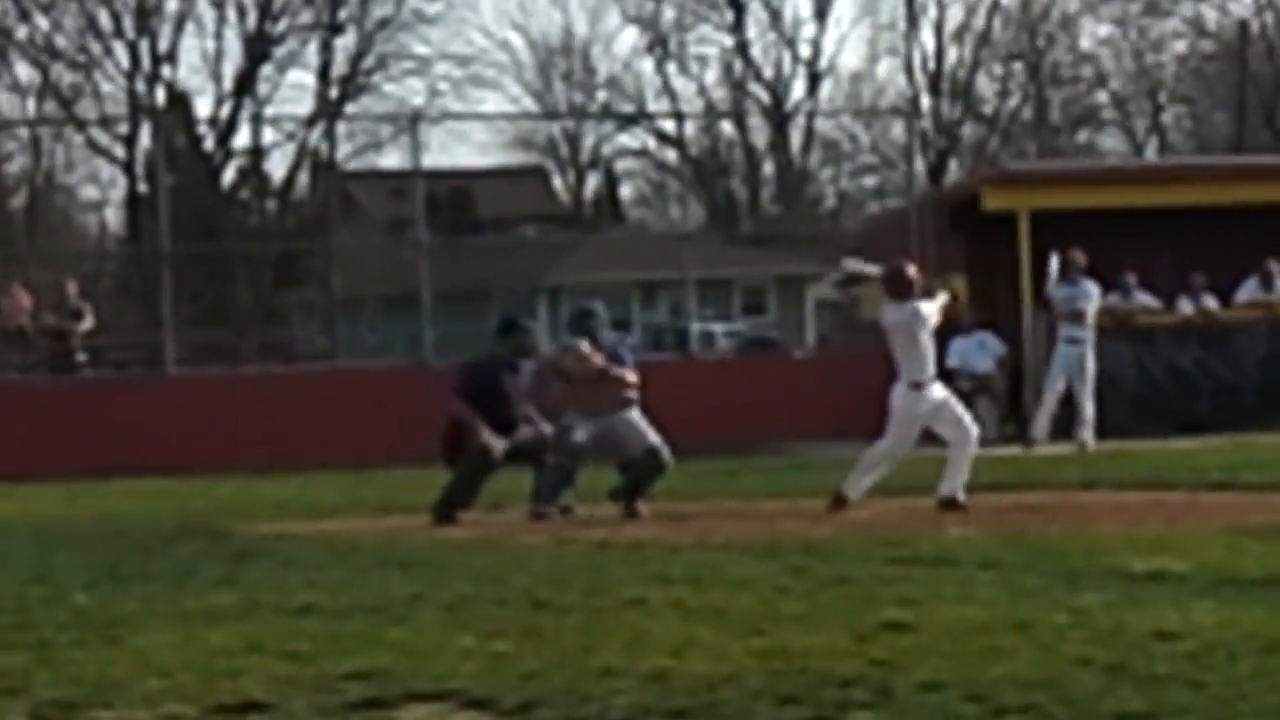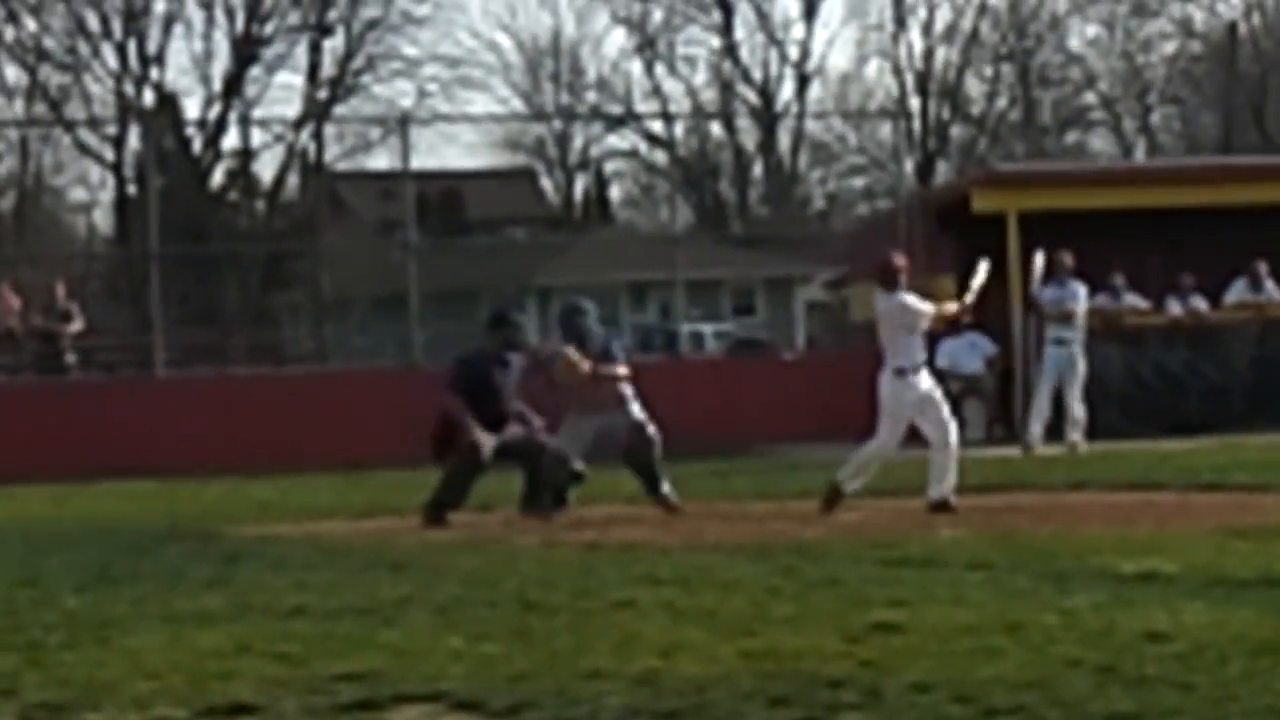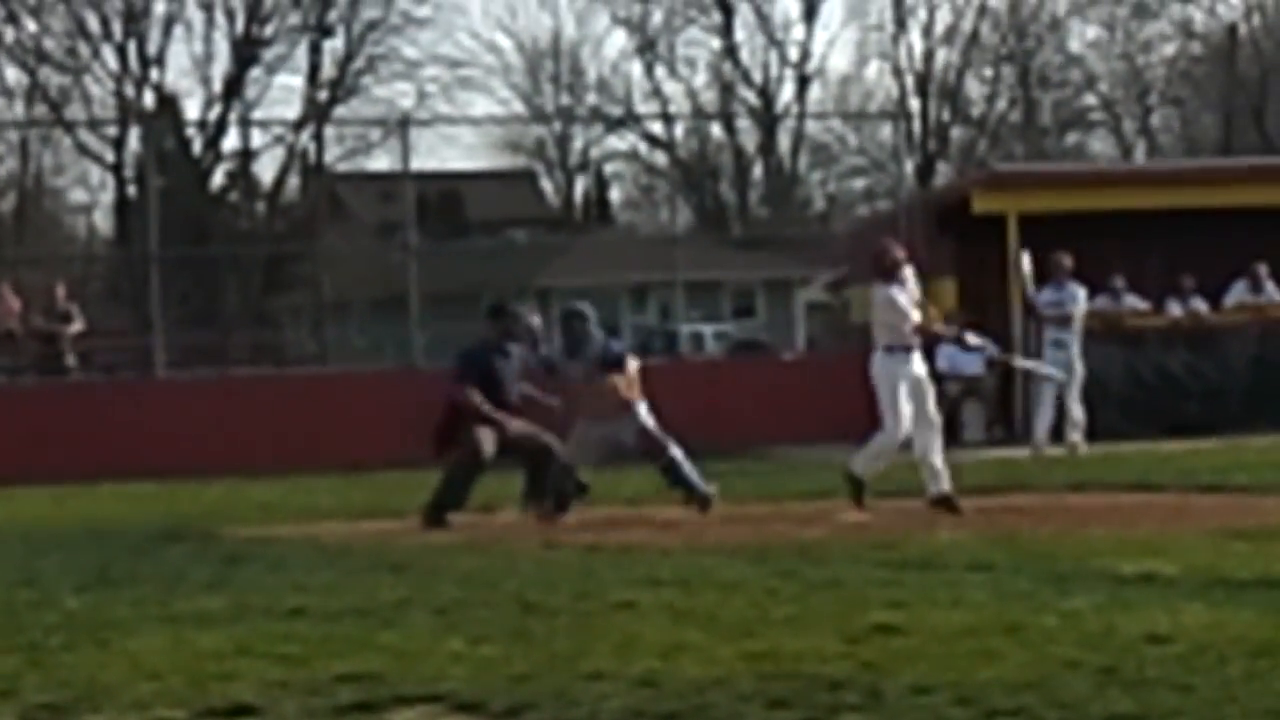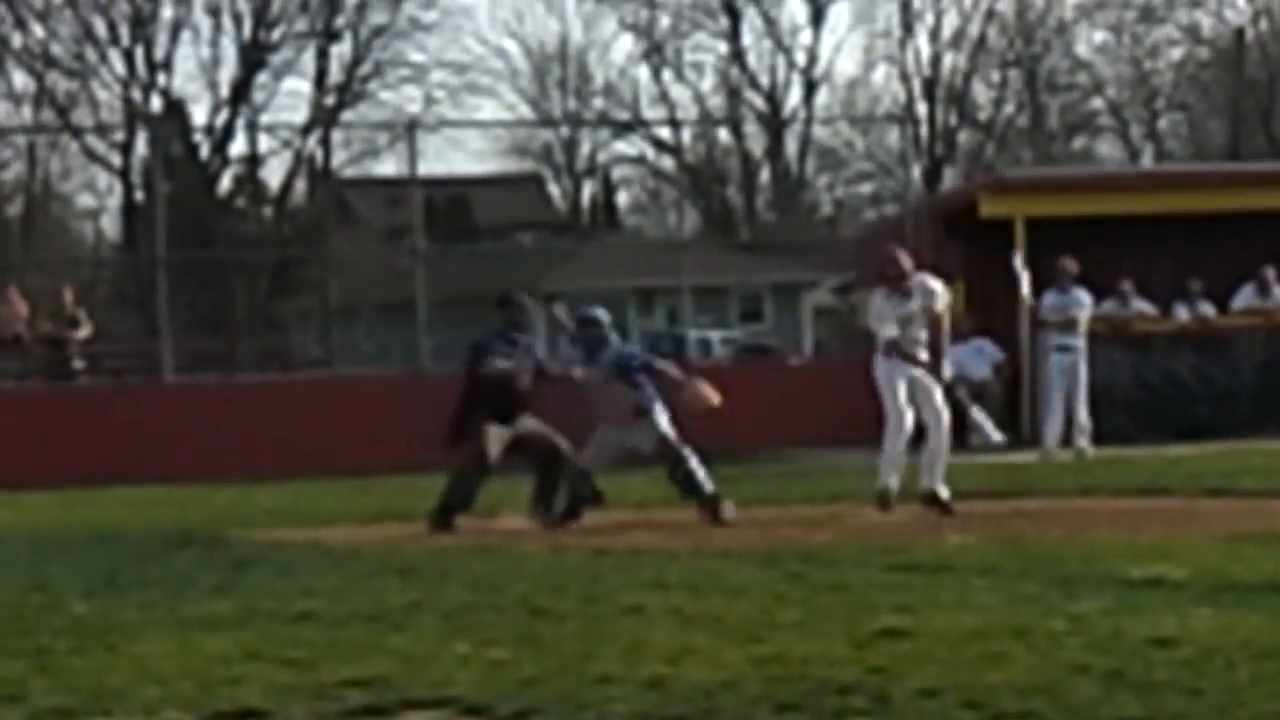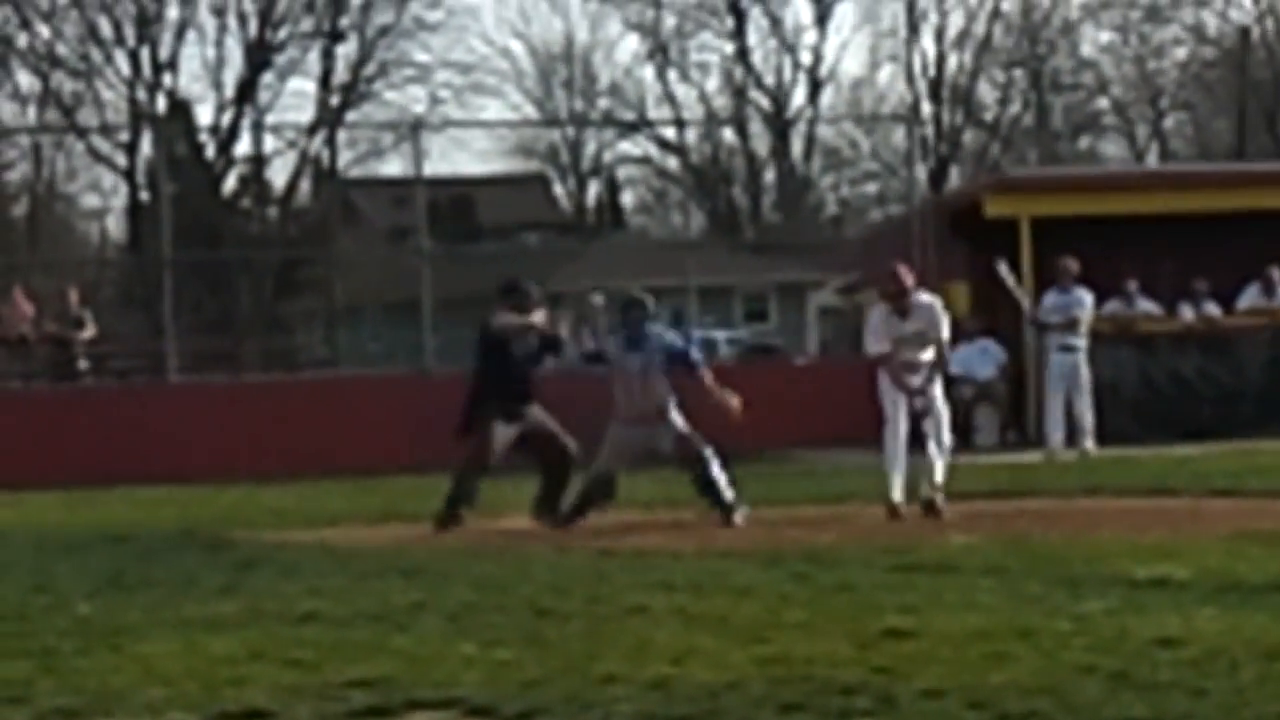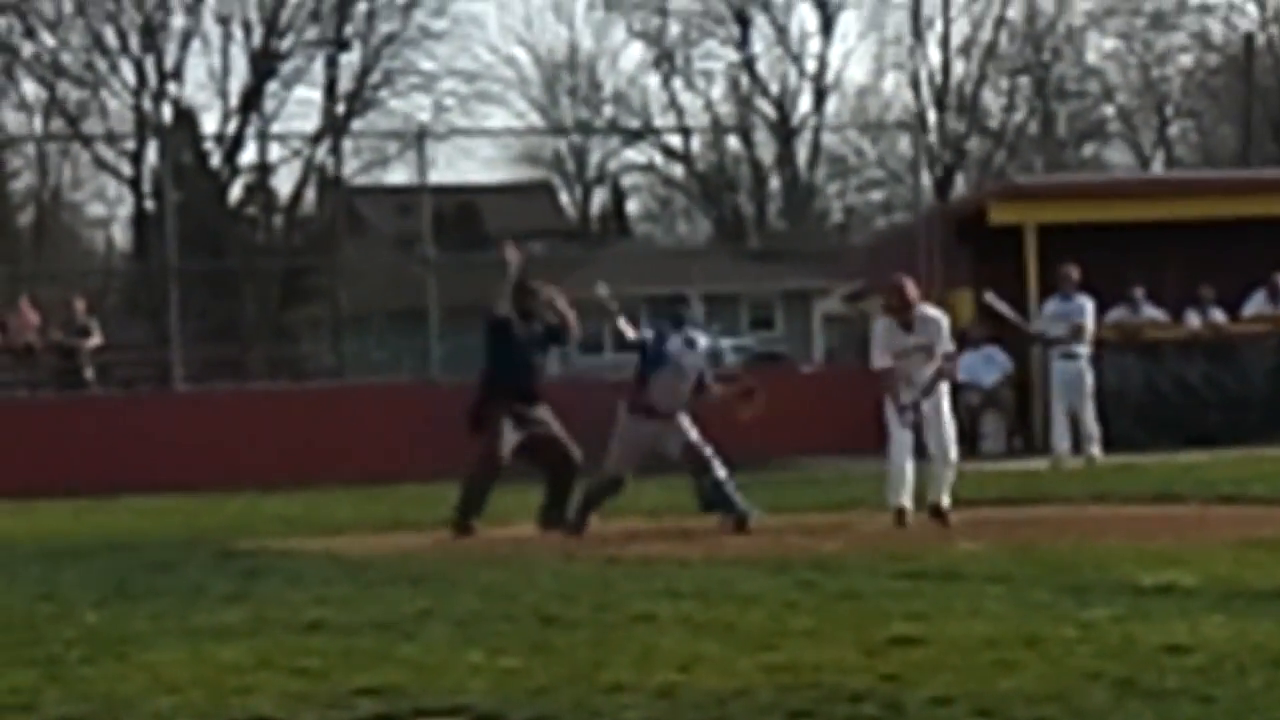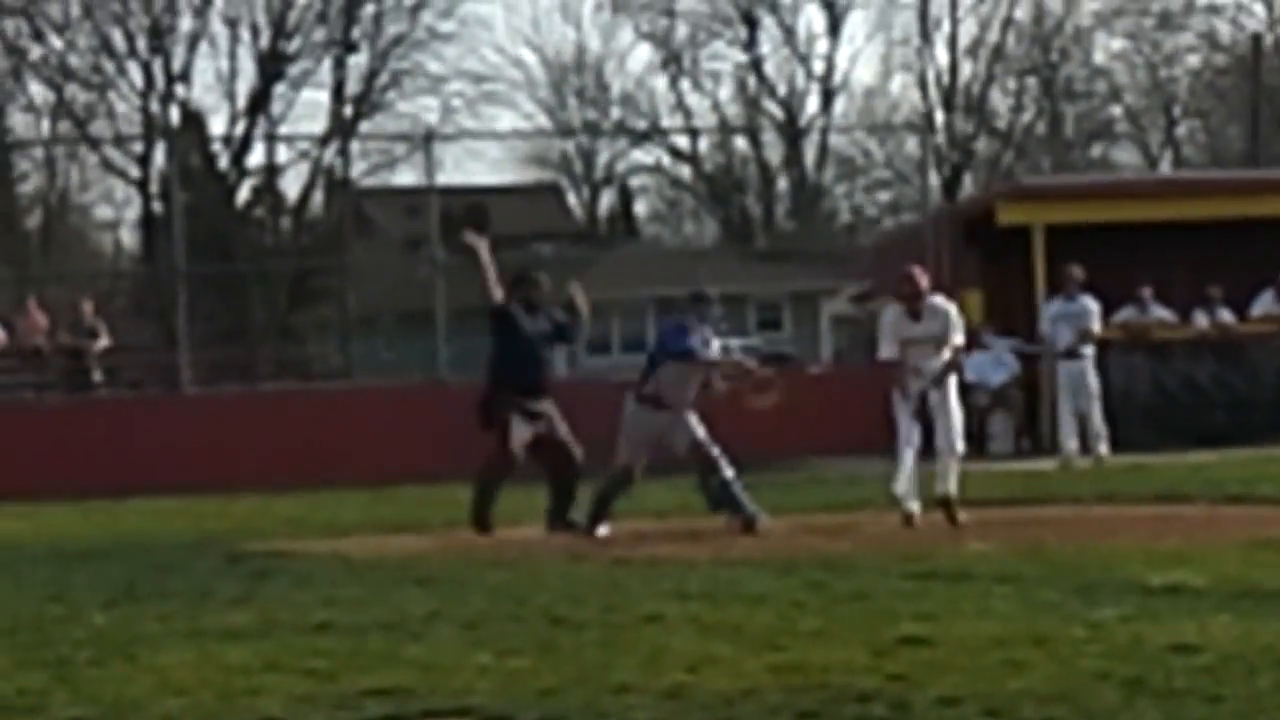
dt=0.1s
person 1, frame 1
left shoulder: (890, 310)
right shoulder: (917, 311)
right elbow: (935, 305)
right wrist: (942, 296)
left hip: (931, 388)
right hip: (915, 393)
left knee: (967, 434)
right knee: (892, 446)
left ankle: (949, 495)
right ankle: (846, 493)
person 1, frame 2
left shoulder: (886, 297)
right shoulder: (902, 303)
right elbow: (937, 312)
right wrist: (956, 307)
left hip: (920, 378)
right hip: (900, 382)
left knee: (946, 436)
right knee: (885, 443)
left ankle: (939, 496)
right ankle: (841, 485)
person 1, frame 3
left shoulder: (903, 276)
right shoulder: (887, 293)
right elbow: (920, 326)
right wrist: (954, 335)
left hip: (912, 360)
right hip: (889, 361)
left knee: (929, 425)
right knee: (899, 429)
left ankle: (938, 492)
right ankle: (858, 469)
person 1, frame 4
left shoulder: (924, 284)
right shoulder: (879, 302)
left elbow: (940, 314)
right elbow: (894, 345)
left wrist: (938, 355)
right wrist: (931, 367)
left hip: (923, 361)
right hip: (891, 363)
left knee: (940, 420)
right knee: (900, 422)
left ankle: (932, 489)
right ankle: (886, 487)
person 1, frame 5
left shoulder: (931, 305)
right shoulder: (877, 316)
left elbow: (943, 347)
right elbow: (882, 360)
left wrist: (927, 385)
right wrist: (907, 392)
left hip: (927, 375)
right hip: (893, 377)
left knee: (941, 434)
right knee: (897, 431)
left ankle: (931, 494)
right ankle: (894, 498)
person 1, frame 6
left shoulder: (936, 320)
right shoulder: (882, 329)
left elbow: (946, 365)
right elbow: (885, 375)
left wrist: (922, 396)
right wrist: (900, 407)
left hip: (932, 388)
right hip: (899, 391)
left knee: (946, 451)
right knee: (901, 443)
left ankle: (938, 503)
right ankle: (901, 505)
person 1, frame 7
left shoulder: (946, 310)
right shoulder: (890, 317)
left elbow: (956, 354)
right elbow: (892, 363)
left wrist: (931, 387)
right wrist: (908, 397)
left hip: (941, 380)
right hip: (907, 382)
left knee: (952, 444)
right knee: (908, 442)
left ankle: (946, 494)
right ankle: (908, 509)
person 2, frame 1
left shoulder: (521, 367)
right shoulder: (480, 369)
right elbow: (458, 406)
left wrist: (538, 423)
right wrist: (481, 430)
left hip: (512, 433)
right hip: (480, 436)
left knee: (551, 442)
right knee: (489, 451)
right ankle: (445, 508)
person 2, frame 2
left shoulder: (513, 361)
right shoulder: (472, 363)
right elbow: (452, 401)
left wrist: (530, 418)
right wrist: (472, 427)
left hip: (502, 429)
right hip: (471, 432)
left knee: (543, 447)
right knee: (477, 451)
left ankle: (535, 502)
right ankle: (436, 509)
person 2, frame 3
left shoulder: (514, 353)
right shoulder: (476, 355)
right elbow: (464, 393)
right wrist: (495, 416)
left hip: (506, 422)
right hip: (471, 423)
left knee: (548, 448)
right knee: (476, 453)
left ankle: (538, 503)
right ankle: (436, 511)
person 2, frame 4
left shoulder: (526, 344)
right shoulder: (488, 344)
left elbow: (544, 373)
right elbow: (488, 370)
right wrist: (517, 368)
left hip: (518, 418)
right hip: (484, 419)
left knee: (559, 450)
right knee: (482, 455)
left ankle: (544, 509)
right ankle: (444, 513)
person 2, frame 5
left shoulder: (537, 333)
right shoulder: (496, 333)
left elbow: (561, 348)
right elbow: (498, 325)
left wrist: (549, 329)
right wrist: (530, 320)
left hip: (525, 410)
right hip: (493, 411)
left knee: (564, 451)
right knee: (482, 455)
left ankle: (547, 509)
right ankle: (449, 513)
person 2, frame 6
left shoulder: (541, 327)
right shoulder: (503, 324)
left elbow: (570, 334)
right elbow: (500, 307)
left wrist: (558, 303)
right wrist: (511, 271)
left hip: (535, 410)
right hip: (502, 409)
left knee: (569, 459)
right knee: (494, 457)
left ankle: (553, 516)
right ankle: (464, 515)
person 2, frame 7
left shoulder: (547, 318)
right shoulder: (508, 315)
left elbow: (576, 329)
right elbow: (494, 293)
left wrist: (577, 301)
right wrist: (484, 255)
left hip: (543, 403)
right hip: (509, 402)
left knee: (569, 457)
right knee: (509, 453)
left ankle: (558, 516)
right ankle: (481, 509)
person 3, frame 1
left shoulder: (615, 352)
right shoulder: (565, 356)
left elbow: (632, 380)
left wrist: (603, 369)
left hip: (620, 415)
right hip: (582, 417)
left knee: (657, 458)
right knee: (568, 448)
left ankle: (628, 495)
right ankle: (545, 501)
person 3, frame 2
left shoulder: (606, 347)
left elbow: (624, 372)
left wrist: (594, 371)
left hip: (620, 409)
right hip: (583, 416)
left knee: (643, 438)
left ankle: (658, 491)
person 3, frame 3
left shoulder: (604, 349)
right shoulder: (565, 357)
left elbow: (630, 360)
left wrist: (627, 375)
left hip: (626, 413)
right hip: (591, 421)
left knee: (656, 445)
left ankle: (697, 492)
person 3, frame 4
left shoulder: (620, 355)
right shoulder: (585, 359)
left elbow: (655, 365)
left wrist: (687, 381)
left hip: (644, 419)
right hip: (611, 426)
left knee: (674, 453)
right knee: (581, 470)
left ankle: (711, 503)
right ankle: (570, 513)
person 3, frame 5
left shoulder: (664, 342)
right shoulder: (617, 347)
left elbow: (697, 366)
left wrist: (716, 391)
left hip: (662, 417)
right hip: (626, 423)
left knee: (698, 452)
right knee: (603, 473)
left ankle: (727, 505)
right ankle: (576, 511)
person 3, frame 6
left shoulder: (701, 344)
right shoulder: (661, 339)
left elbow: (702, 387)
left wrist: (722, 390)
left hip: (672, 418)
right hip: (637, 417)
left knee: (703, 458)
right knee: (613, 476)
left ankle: (736, 512)
right ankle: (581, 515)
person 3, frame 7
left shoulder: (711, 342)
right shoulder: (676, 329)
left elbow: (706, 380)
right elbow: (690, 354)
right wrist: (732, 362)
left hip: (678, 413)
right hip: (645, 410)
left knee: (709, 457)
right knee: (625, 470)
left ankle: (744, 513)
right ankle: (596, 519)
person 4, frame 1
left shoulder: (1091, 288)
right shoulder: (1059, 289)
left elbow: (1083, 315)
right elbow: (1056, 313)
left wrist: (1060, 314)
left hip: (1083, 346)
right hip: (1063, 345)
left knee: (1084, 393)
right knee: (1052, 389)
left ankle: (1085, 437)
right ankle: (1038, 434)
person 4, frame 2
left shoulder: (1078, 289)
right shoulder: (1047, 290)
left elbow: (1072, 316)
right elbow: (1044, 315)
left wrist: (1048, 315)
left hip: (1072, 347)
right hip: (1051, 347)
left knee: (1073, 395)
right knee: (1042, 391)
left ankle: (1074, 438)
right ankle: (1033, 438)
person 4, frame 3
left shoulder: (1078, 292)
right shoulder: (1045, 292)
left elbow: (1071, 319)
right elbow: (1040, 319)
left wrist: (1047, 318)
left hip: (1071, 349)
right hip: (1050, 349)
left knee: (1072, 396)
right knee: (1045, 394)
left ankle: (1074, 439)
right ankle: (1040, 440)
person 4, frame 4
left shoulder: (1082, 297)
right shoulder: (1048, 297)
left elbow: (1074, 324)
right elbow: (1043, 324)
left wrist: (1050, 324)
left hip: (1075, 354)
right hip: (1054, 354)
left knee: (1078, 401)
right knee: (1053, 401)
left ankle: (1082, 444)
right ankle: (1049, 445)
person 4, frame 5
left shoulder: (1084, 296)
right shoulder: (1049, 297)
left elbow: (1076, 324)
right elbow: (1042, 323)
left wrist: (1052, 326)
right wrist: (1042, 325)
left hip: (1077, 353)
right hip: (1055, 354)
left knee: (1082, 401)
right knee: (1053, 400)
left ankle: (1087, 444)
right ankle: (1054, 444)
person 4, frame 6
left shoulder: (1085, 303)
right shoulder: (1049, 305)
left elbow: (1083, 332)
right elbow: (1041, 333)
left wrist: (1057, 340)
right wrist: (1044, 339)
left hip: (1079, 361)
right hip: (1057, 362)
left knee: (1085, 408)
right knee: (1058, 408)
left ankle: (1092, 451)
right ankle: (1060, 451)
person 4, frame 7
left shoulder: (1090, 303)
right shoulder: (1052, 306)
left elbow: (1091, 333)
right elbow: (1045, 334)
left wrist: (1071, 348)
right wrist: (1053, 350)
left hip: (1083, 361)
right hip: (1061, 363)
left knee: (1091, 407)
right knee: (1063, 408)
left ankle: (1100, 449)
right ankle: (1069, 451)
